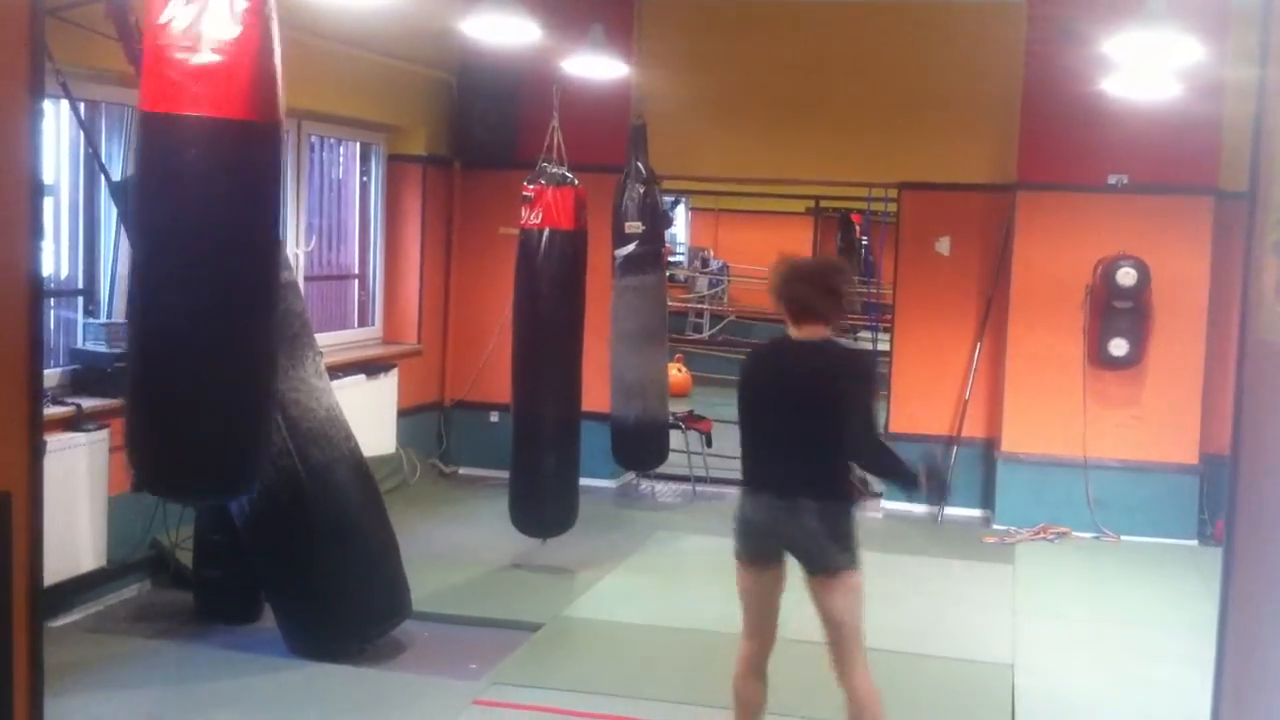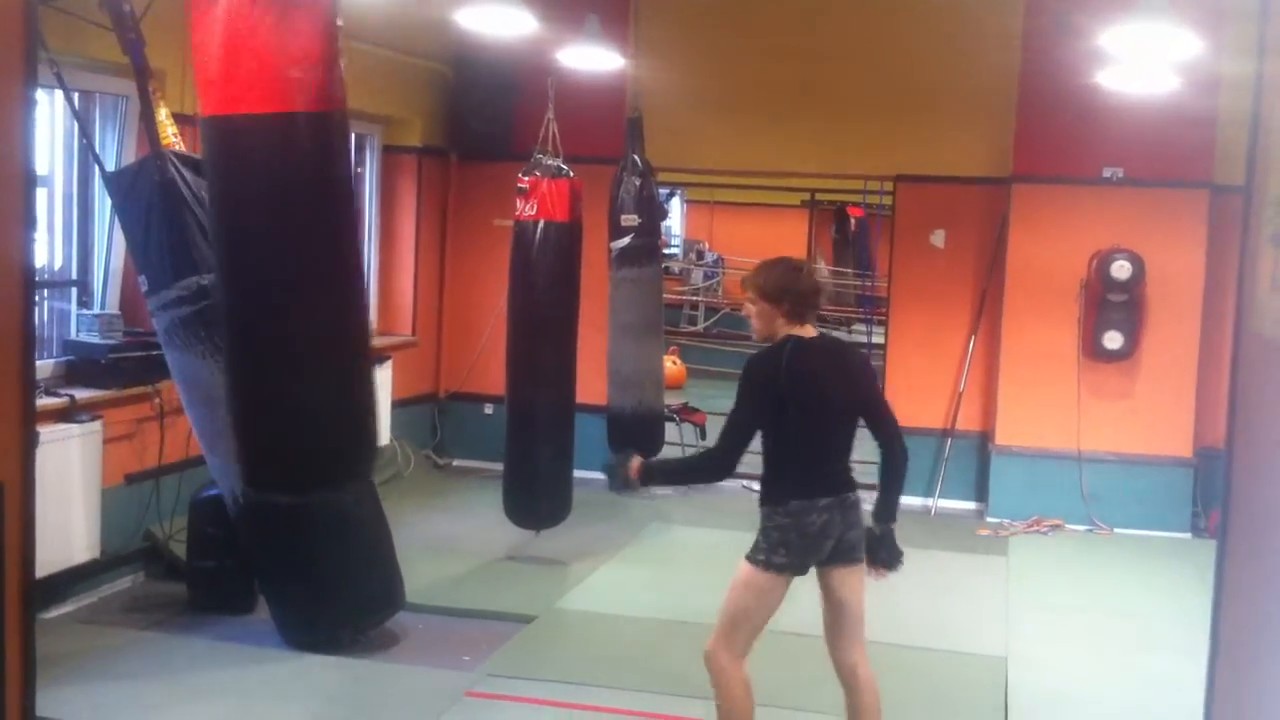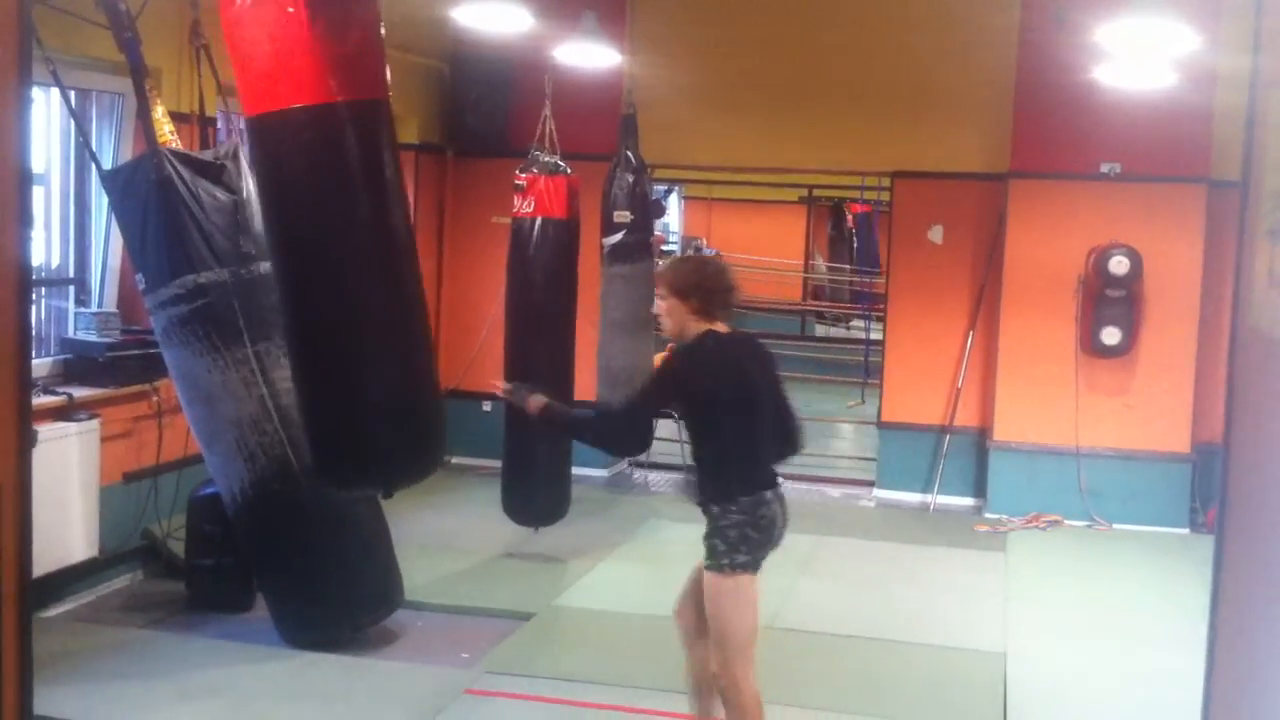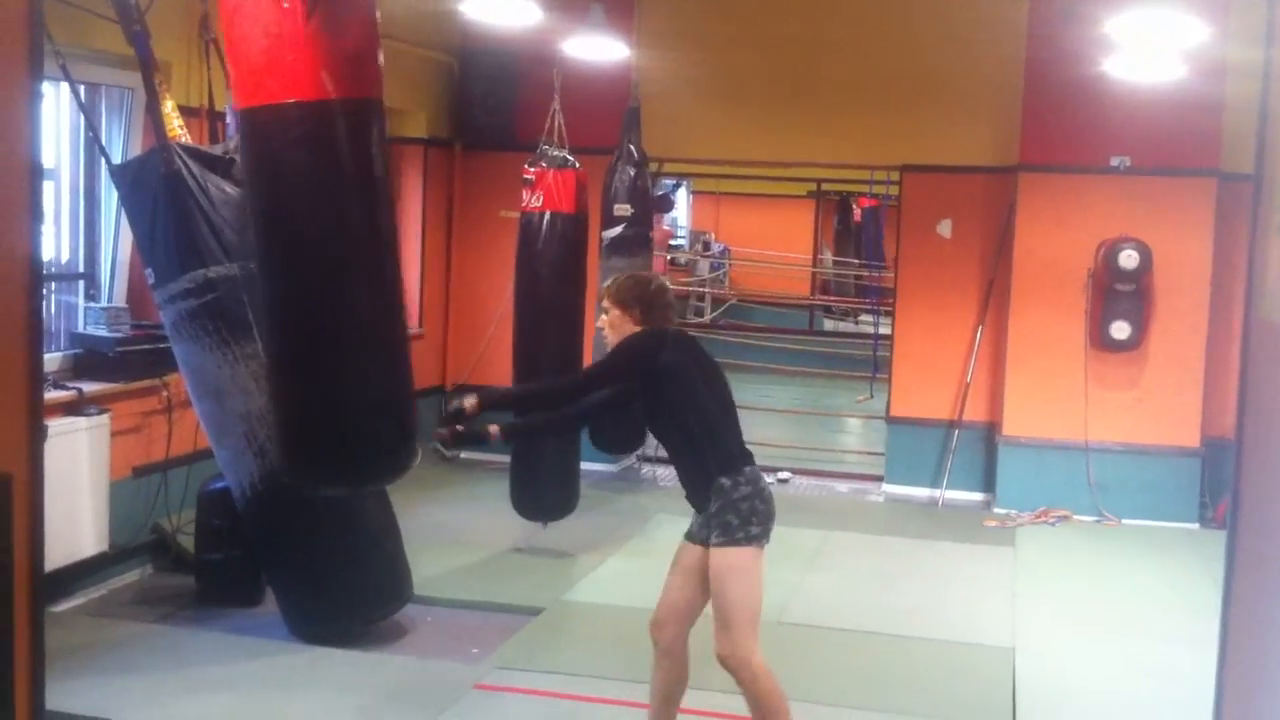
dt=0.4s
person 1, frame 1
left shoulder: (758, 362)
right shoulder: (848, 366)
left elbow: (759, 446)
right elbow: (862, 450)
right wrist: (917, 481)
left hip: (759, 513)
right hip: (825, 520)
left knee: (755, 645)
right knee: (851, 661)
person 1, frame 2
left shoulder: (767, 367)
right shoulder: (853, 362)
left elbow: (721, 463)
right elbow: (894, 447)
left wrist: (642, 471)
right wrist: (884, 521)
left hip: (789, 520)
right hip: (844, 516)
left knee: (724, 654)
right knee: (851, 657)
person 1, frame 3
left shoulder: (691, 361)
right shoulder: (751, 353)
left elbow: (619, 434)
right elbow: (788, 440)
left wrist: (539, 406)
left hip: (736, 516)
right hip: (760, 507)
left knee: (730, 669)
right knee: (692, 617)
person 1, frame 4
left shoulder: (657, 347)
right shoulder: (647, 373)
left elbow: (568, 393)
right elbow: (577, 414)
left wrist: (480, 403)
right wrist: (496, 432)
left hip: (736, 498)
right hip: (713, 505)
left knee: (735, 650)
right knee: (666, 630)
